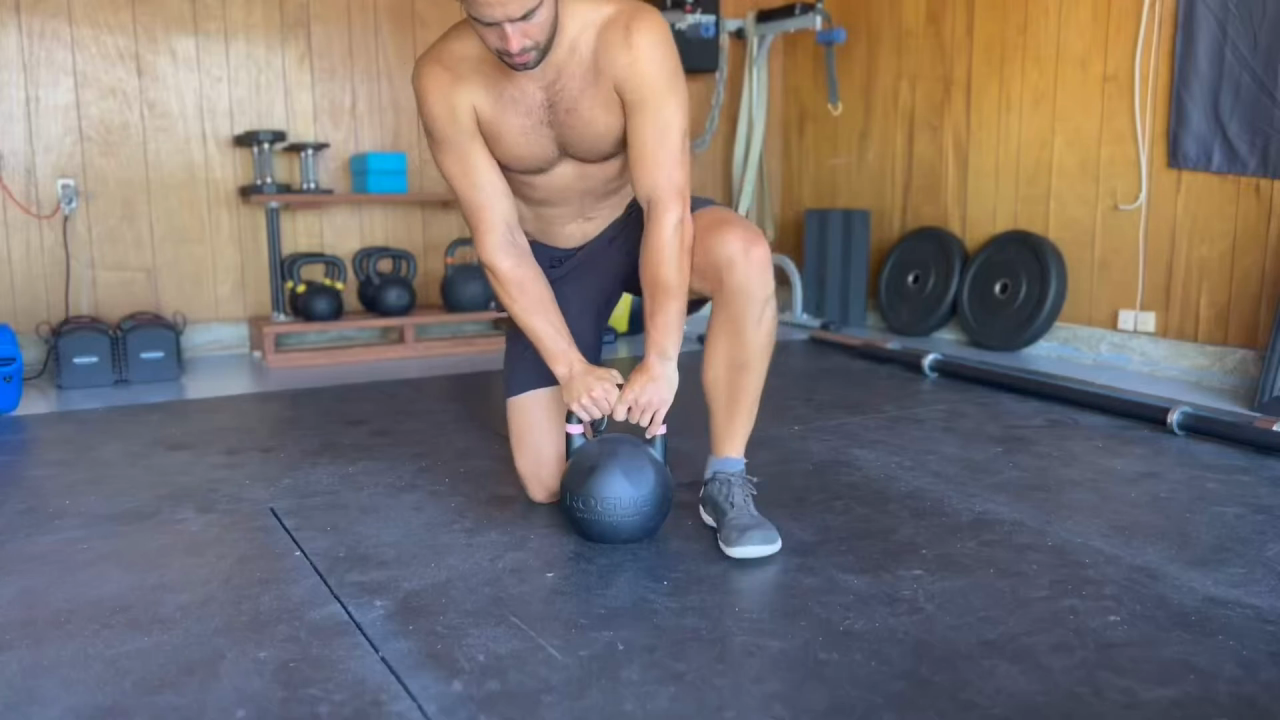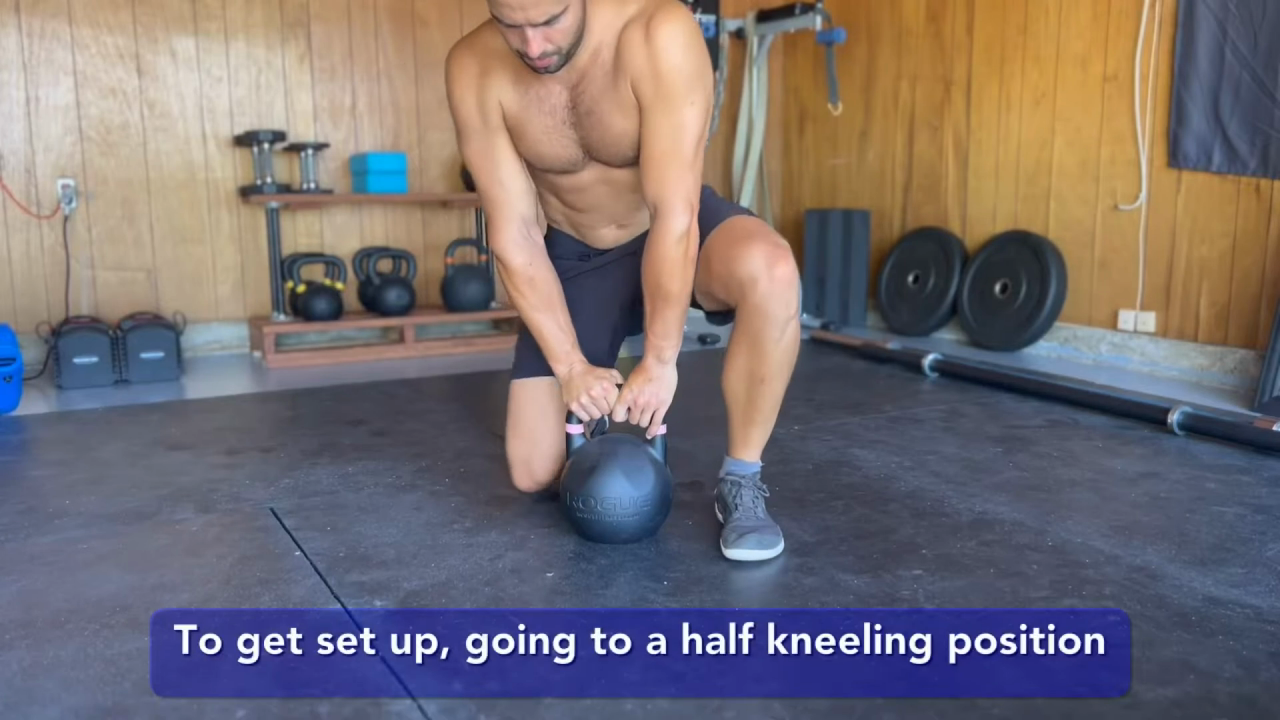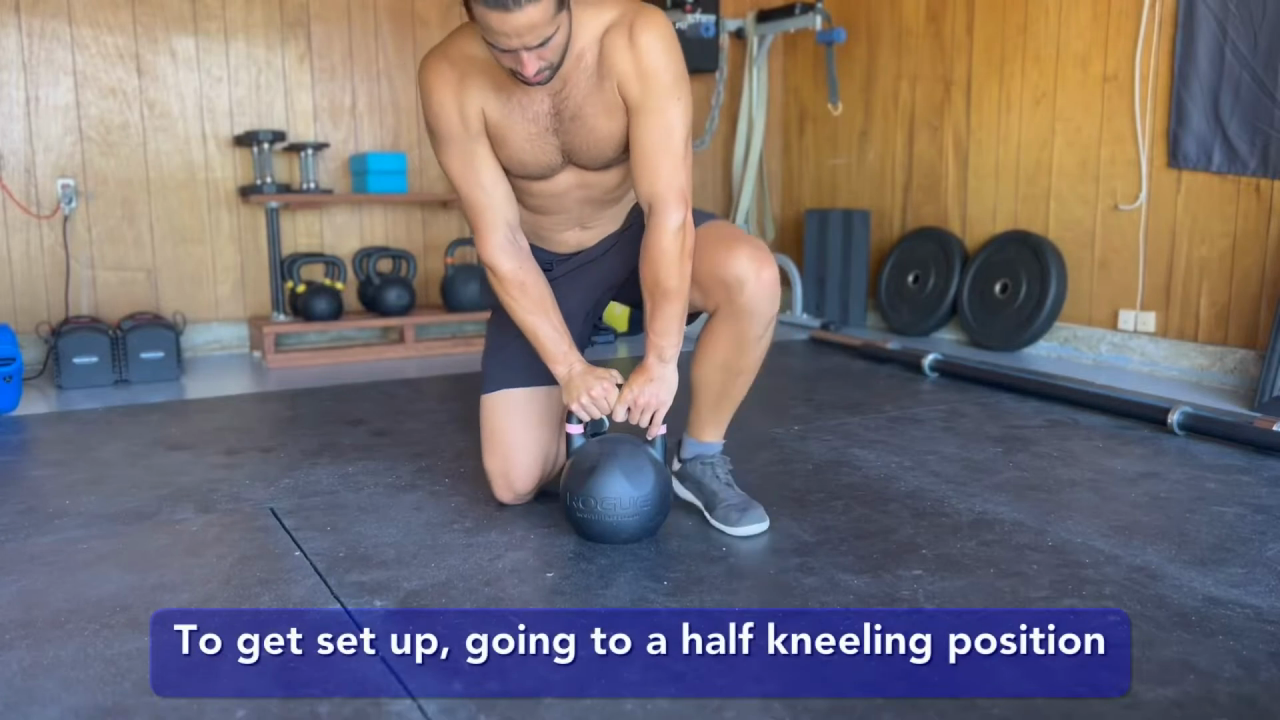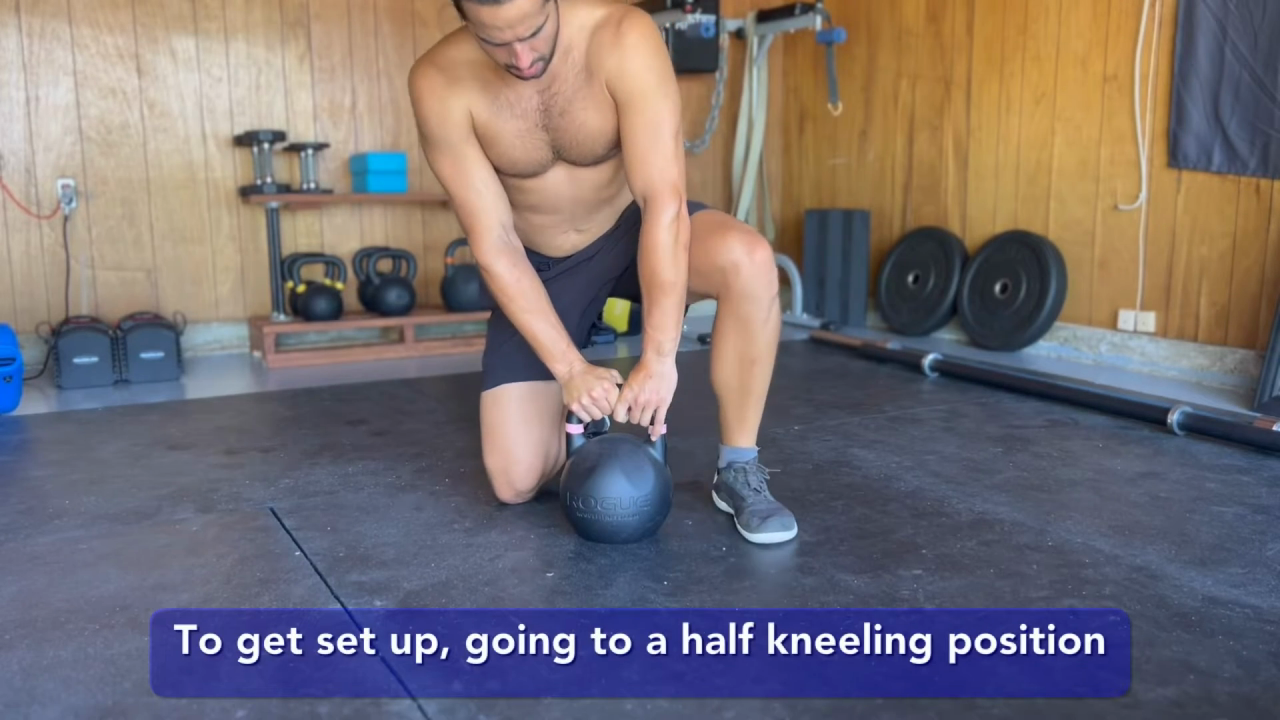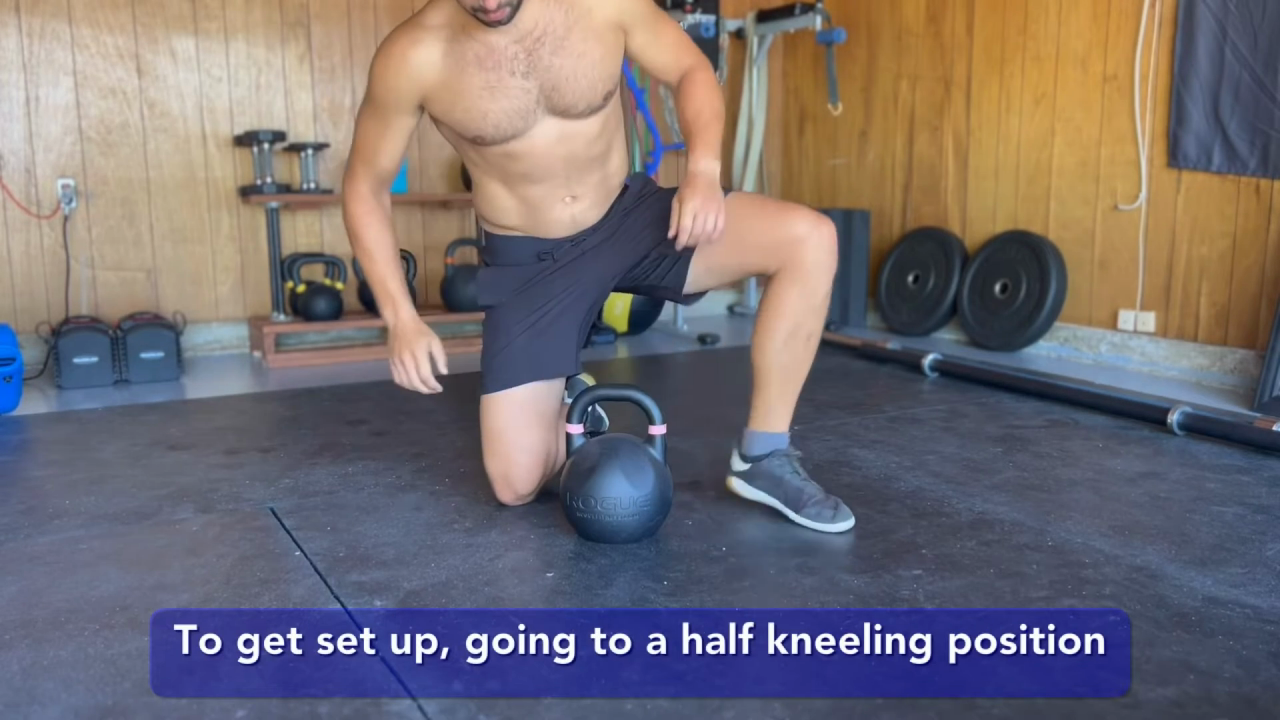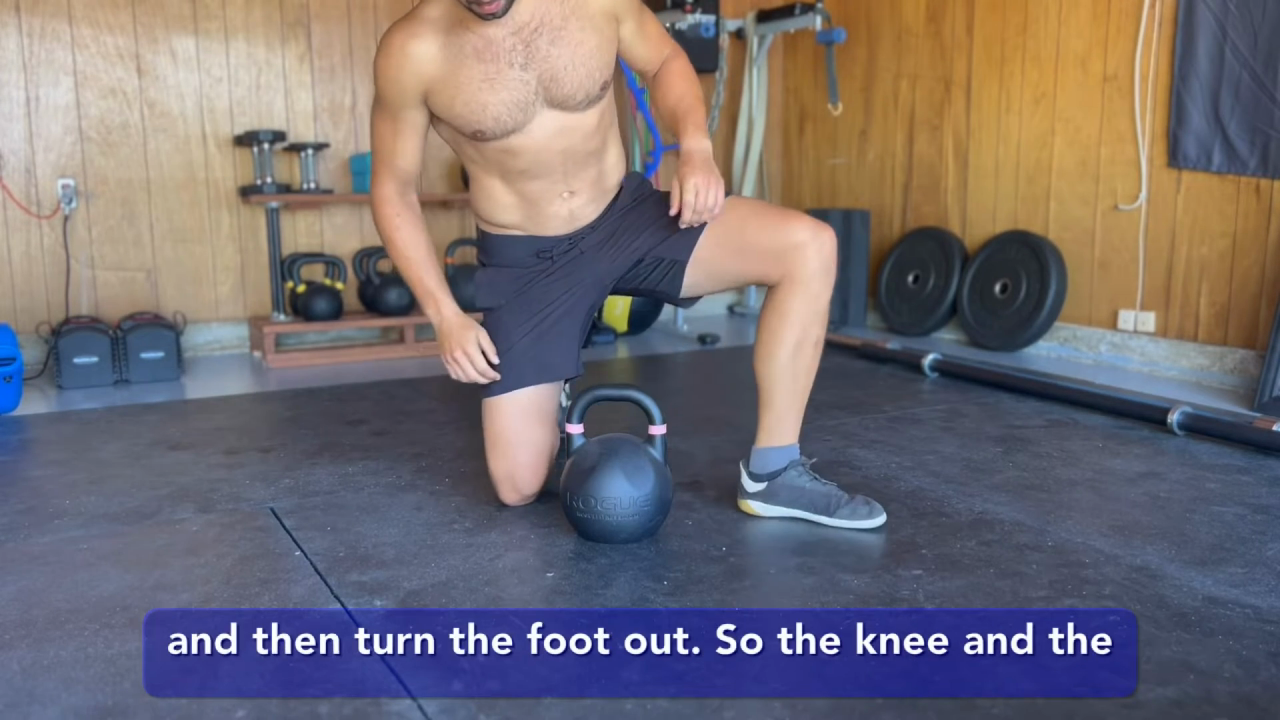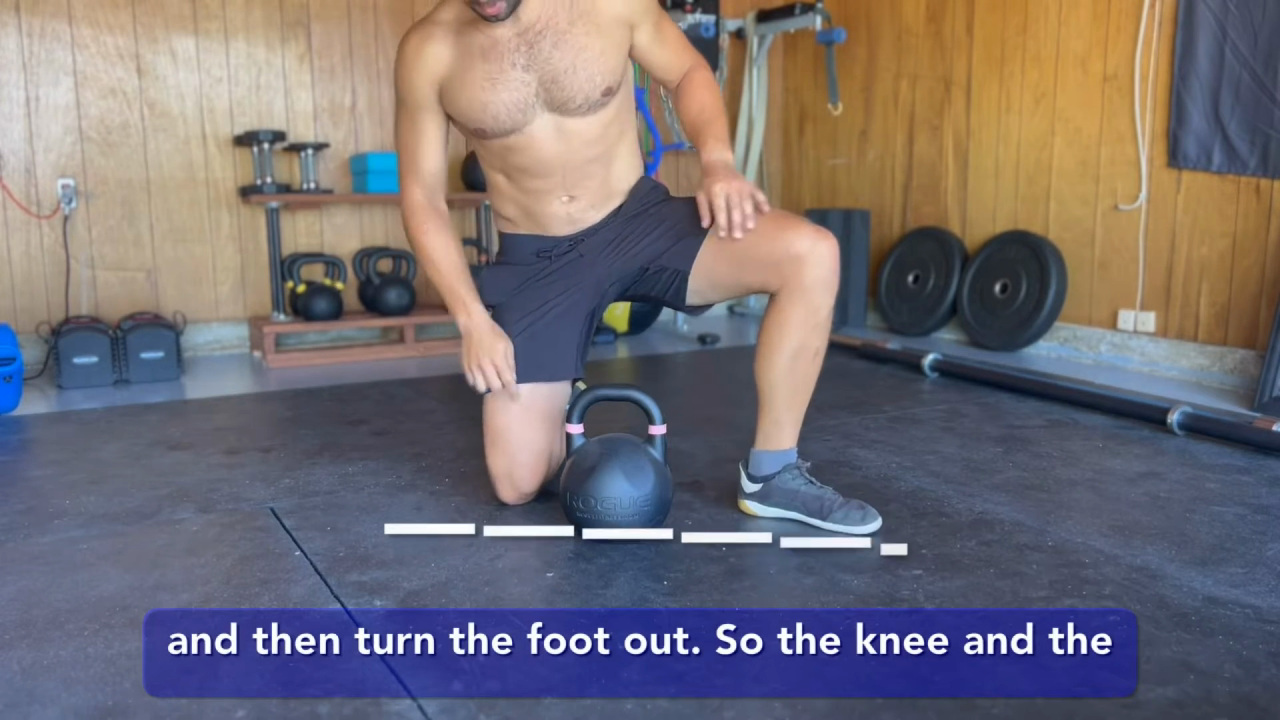
dt=0.5s
person 1, frame 1
right shoulder: (445, 77)
left elbow: (667, 206)
right elbow: (499, 243)
left wrist: (660, 360)
right wrist: (570, 369)
left hip: (638, 220)
right hip: (549, 258)
left knee: (741, 255)
right knee: (548, 485)
left ankle: (726, 481)
right ankle: (607, 422)
person 1, frame 2
right shoulder: (475, 70)
left elbow: (674, 213)
right elbow: (514, 236)
left wrist: (659, 360)
right wrist: (570, 366)
left hip: (677, 235)
right hip: (576, 256)
left knee: (770, 273)
right knee: (534, 472)
left ankle: (740, 480)
right ankle: (605, 427)
person 1, frame 3
right shoulder: (450, 77)
left elbow: (668, 209)
right elbow: (499, 244)
left wrist: (660, 360)
right wrist: (569, 369)
left hip: (640, 231)
right hip: (542, 264)
left knee: (752, 276)
right knee: (515, 484)
left ankle: (699, 457)
right ankle: (589, 419)
person 1, frame 4
right shoulder: (441, 82)
left elbow: (664, 200)
right elbow: (494, 243)
left wrist: (659, 360)
right wrist: (570, 367)
left hip: (633, 229)
right hip: (537, 267)
left knee: (746, 259)
right knee: (516, 481)
left ankle: (738, 468)
right ankle: (578, 408)
person 1, frame 5
right shoulder: (413, 55)
left elbow: (692, 71)
right elbow: (364, 187)
left wrist: (704, 168)
right wrist: (402, 319)
left hip: (629, 216)
right hip: (528, 262)
left knee: (810, 237)
right knee: (516, 485)
left ankle: (763, 456)
right ankle: (566, 402)
person 1, frame 6
right shoulder: (413, 50)
left elbow: (665, 61)
right elbow: (393, 191)
left wrist: (695, 144)
right wrist: (446, 316)
left hip: (627, 216)
right hip: (526, 263)
left knee: (807, 244)
right knee: (518, 487)
left ankle: (772, 473)
right ankle: (549, 409)
person 1, frame 7
right shoulder: (429, 50)
left elbow: (688, 72)
right elbow: (422, 196)
left wrist: (717, 158)
right wrist: (472, 319)
left hip: (639, 221)
right hip: (537, 263)
left knee: (811, 253)
right knee: (517, 484)
left ankle: (771, 473)
right ankle: (559, 406)
